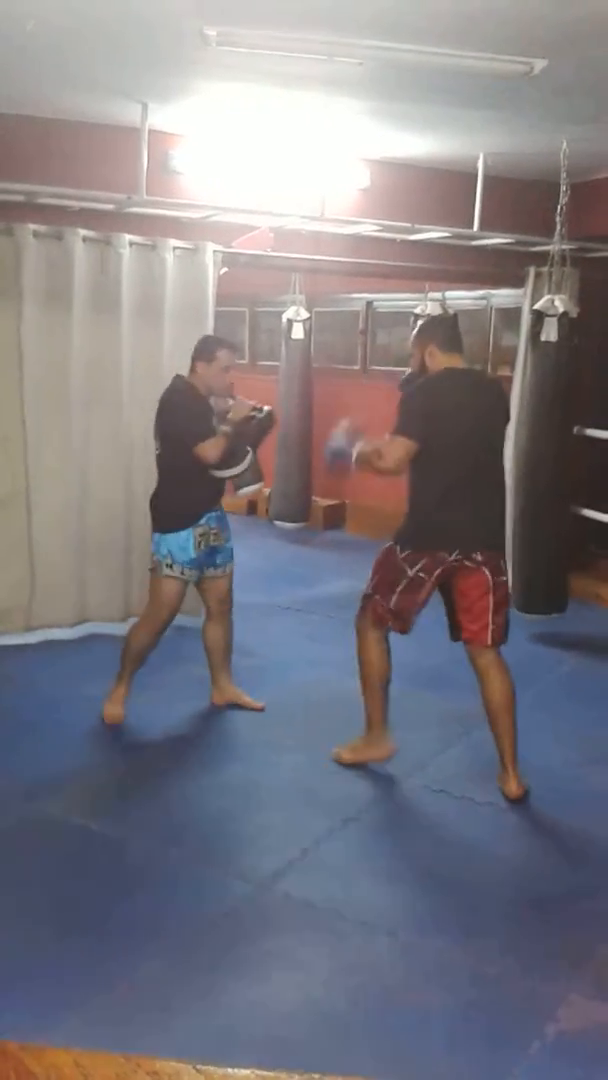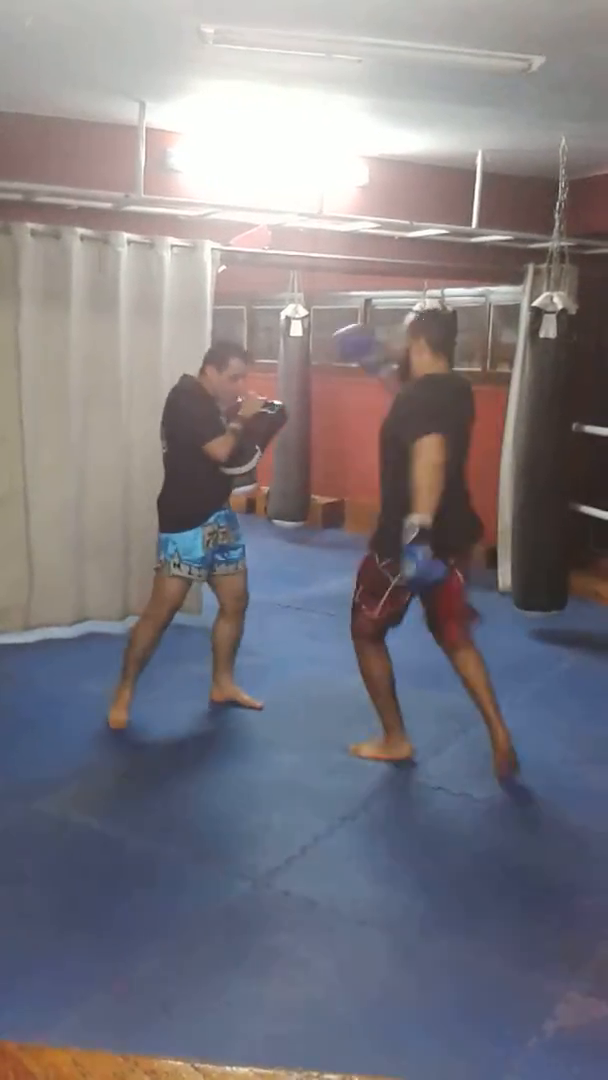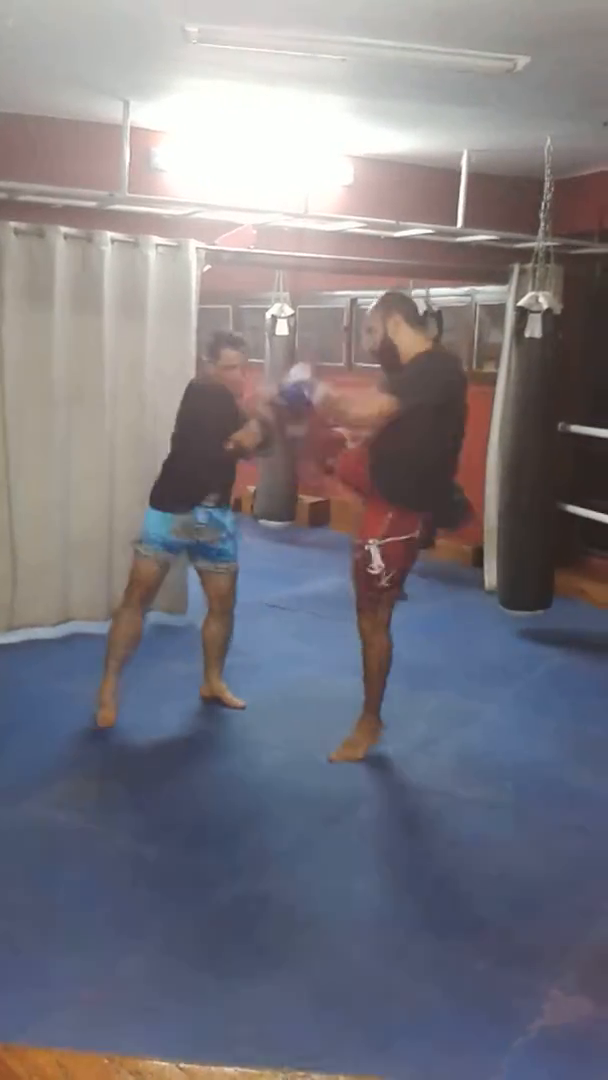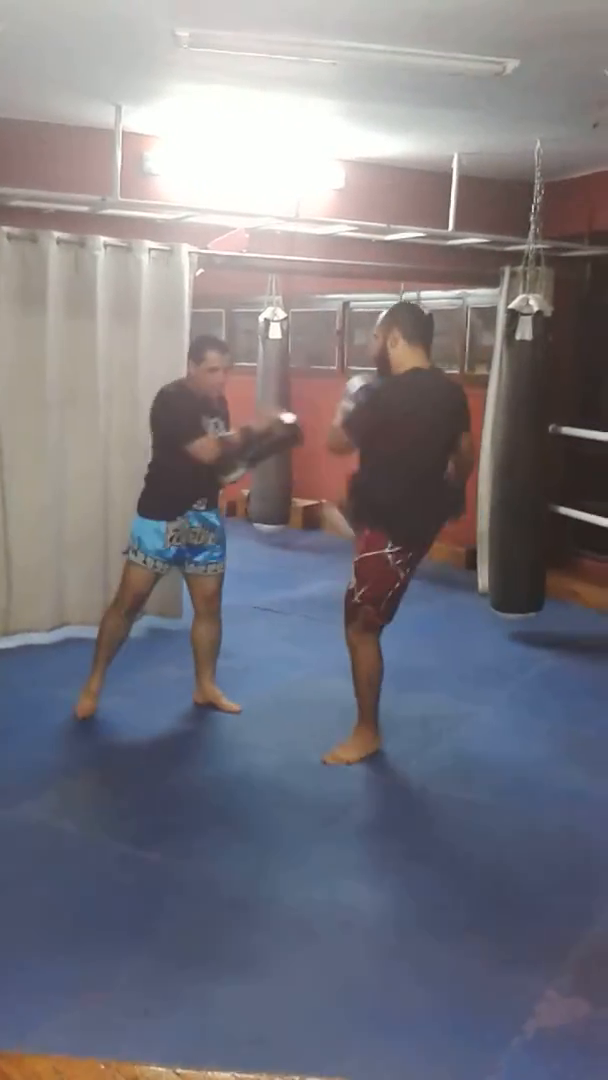
dt=0.2s
person 1, frame 1
left shoulder: (425, 393)
right shoulder: (494, 392)
left elbow: (393, 460)
left wrist: (359, 453)
left hip: (428, 536)
right hip: (483, 538)
left knee: (371, 622)
right knee: (486, 653)
left ankle: (375, 737)
right ankle: (511, 773)
person 1, frame 2
left shoulder: (415, 399)
right shoulder: (457, 389)
left elbow: (430, 458)
left wrist: (416, 528)
left hip: (412, 538)
right hip: (452, 533)
left knee: (366, 632)
right knee: (455, 639)
left ankle: (395, 738)
right ankle: (499, 738)
person 1, frame 3
left shoulder: (431, 370)
right shoulder: (423, 367)
left elbow: (362, 413)
left wrist: (322, 396)
left hip: (402, 503)
right hip: (392, 483)
left knee: (373, 614)
left ankle: (369, 724)
person 1, frame 4
left shoulder: (386, 395)
right shoulder: (449, 390)
left elbow: (336, 440)
right elbow: (465, 455)
left wrist: (351, 407)
right wrist: (451, 489)
left hip: (394, 527)
right hip: (422, 510)
left knee: (361, 627)
right knee: (363, 482)
left ankle: (366, 733)
person 2, frame 1
left shoulder: (197, 400)
right shoulder: (180, 400)
right elbow: (209, 453)
left wrist: (233, 425)
right wrist: (232, 422)
left hip: (209, 516)
right hip: (180, 522)
left knee: (221, 605)
right knee: (162, 612)
left ankle: (223, 687)
right ankle: (119, 690)
person 2, frame 2
left shoulder: (207, 402)
right shoulder: (187, 400)
left elbow: (226, 450)
right elbow: (220, 451)
left wrist: (243, 422)
right wrist: (241, 420)
left hip: (219, 516)
right hip: (187, 521)
left knee: (235, 603)
right knee: (162, 610)
left ankle: (223, 684)
right ankle: (124, 693)
person 2, frame 3
left shoulder: (224, 398)
right shoulder: (204, 394)
left elbow: (240, 446)
right elbow: (247, 441)
left wrist: (261, 422)
right wrist: (266, 415)
left hip: (214, 512)
right hip: (174, 510)
left knee: (223, 601)
right knee: (138, 595)
left ankle: (213, 682)
right ankle: (109, 688)
person 2, frame 4
left shoulder: (216, 402)
right shoulder: (172, 400)
left elbow: (226, 453)
right elbow: (206, 452)
left wrist: (248, 437)
right wrist: (247, 431)
left hip: (204, 516)
right hip: (161, 518)
left knee: (209, 604)
right knee: (129, 601)
left ankle: (205, 687)
right ankle: (94, 684)
